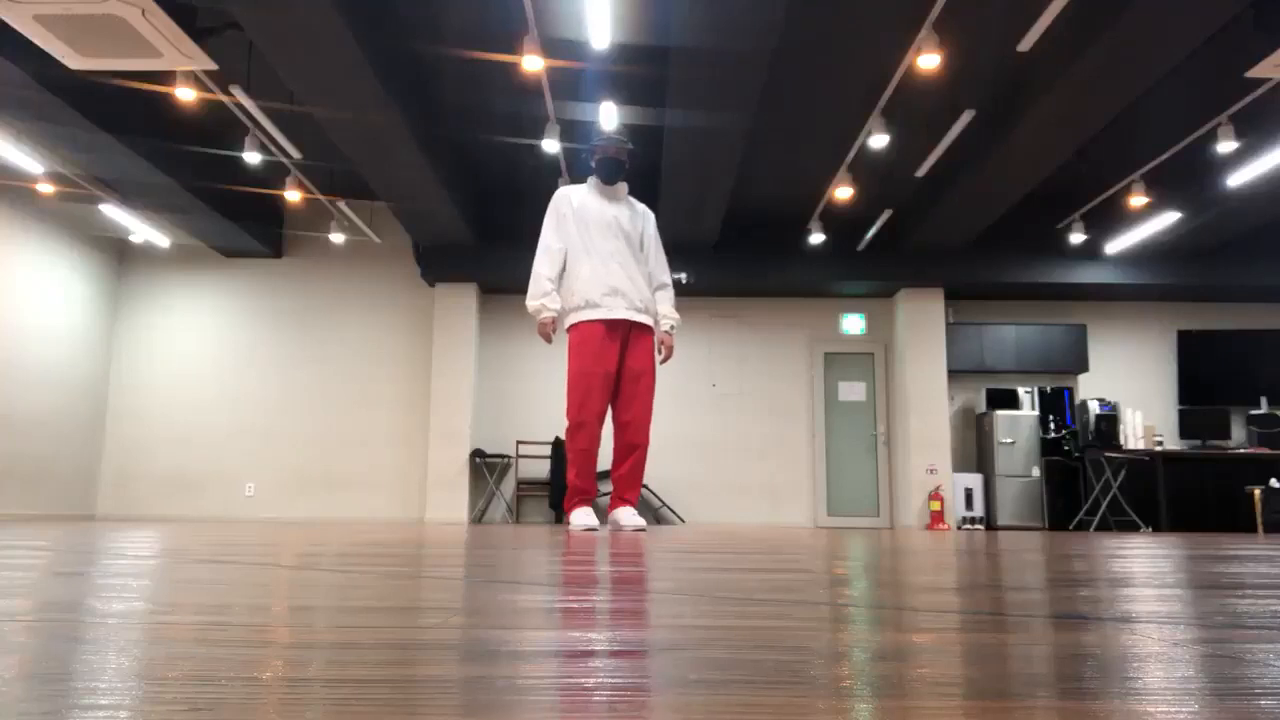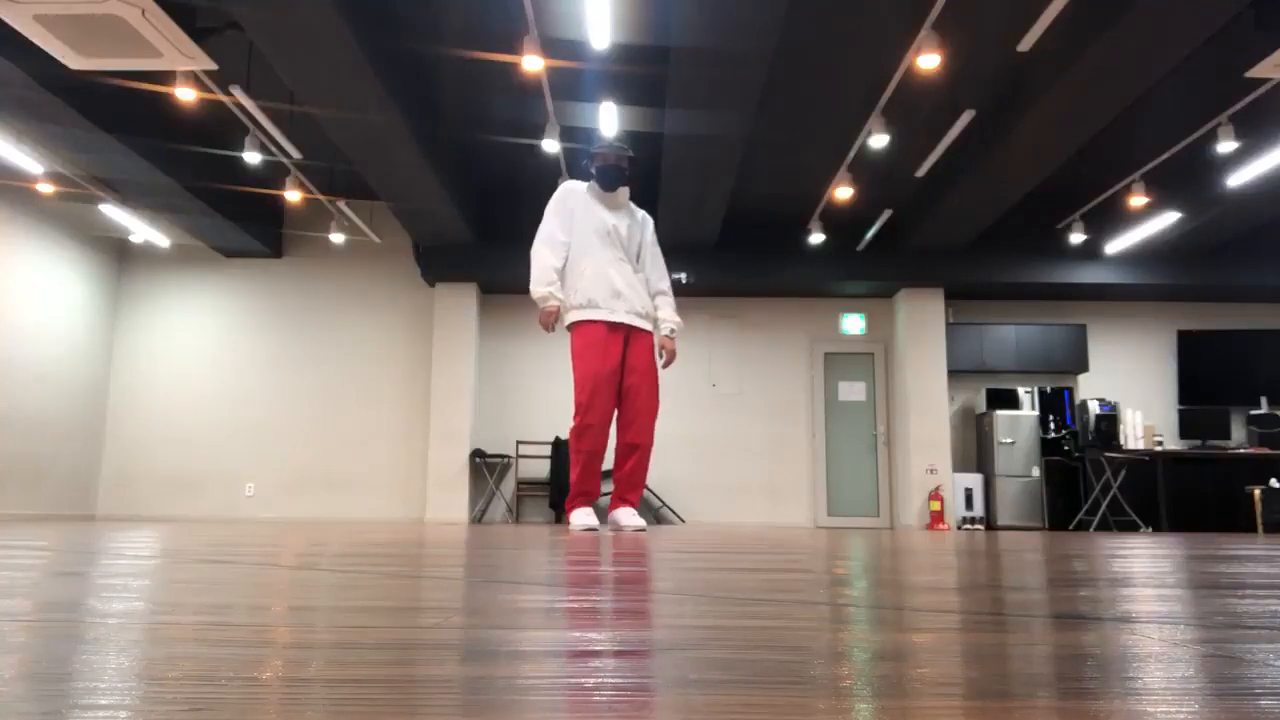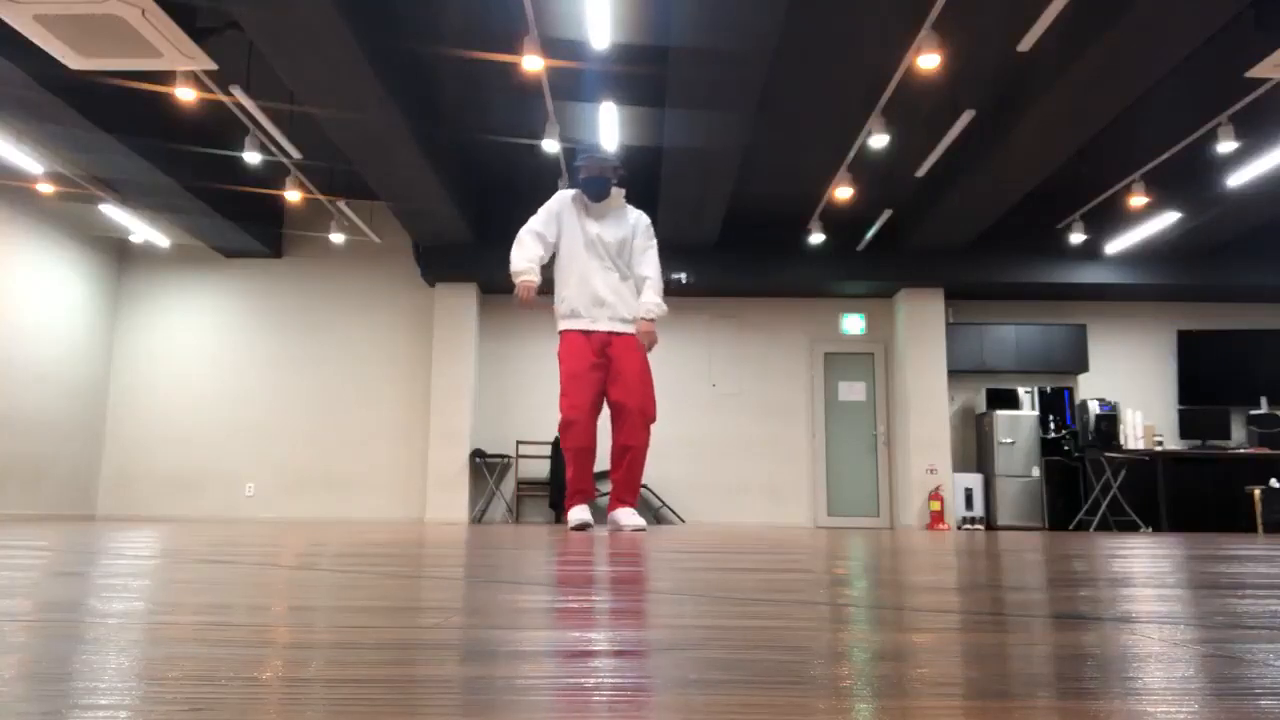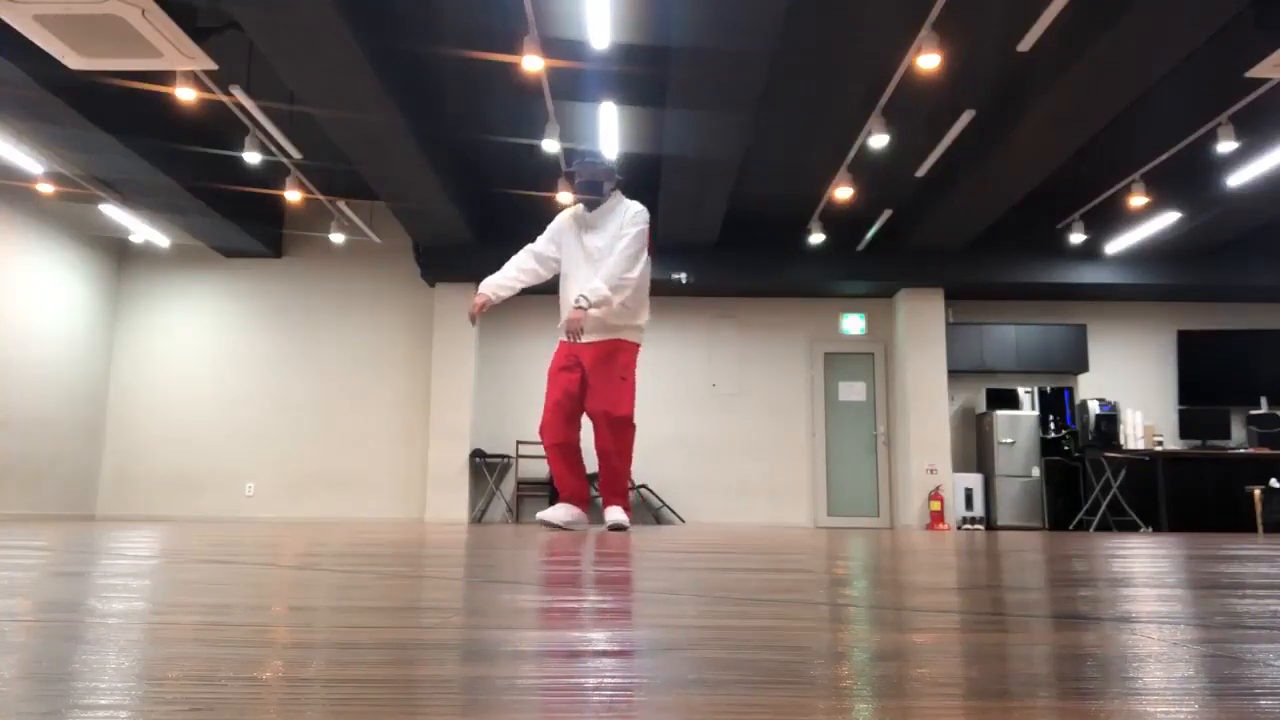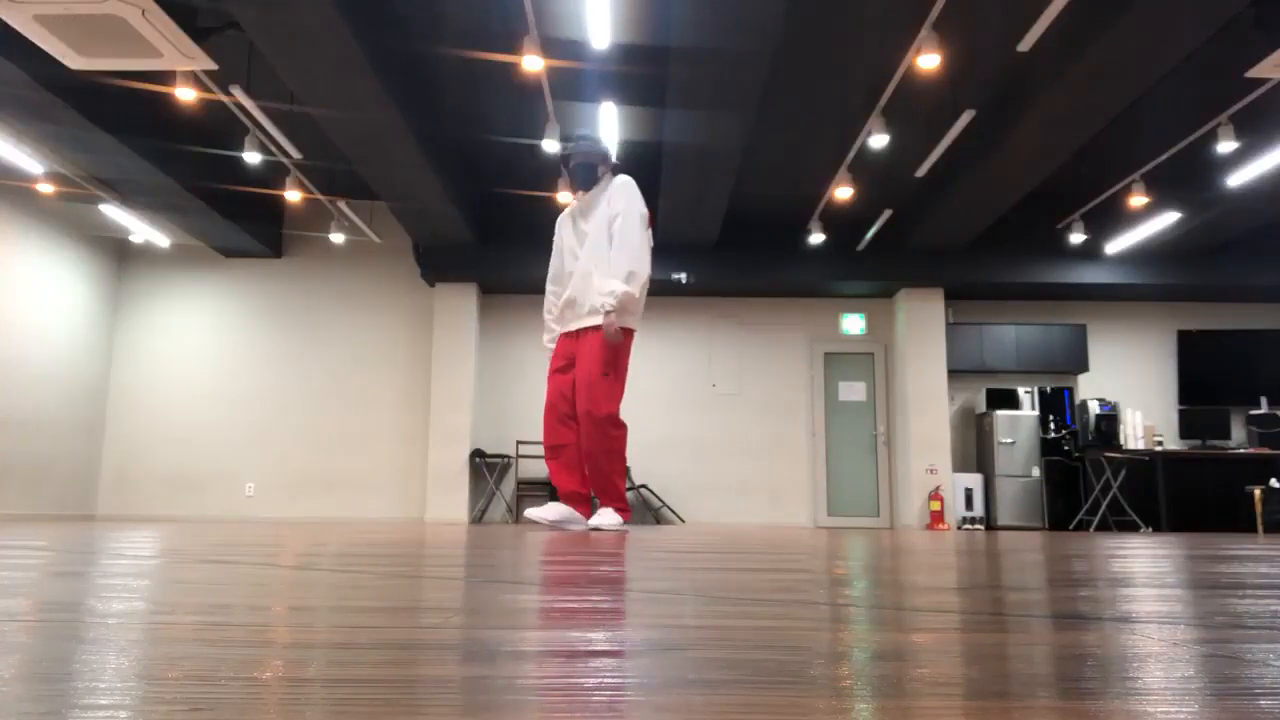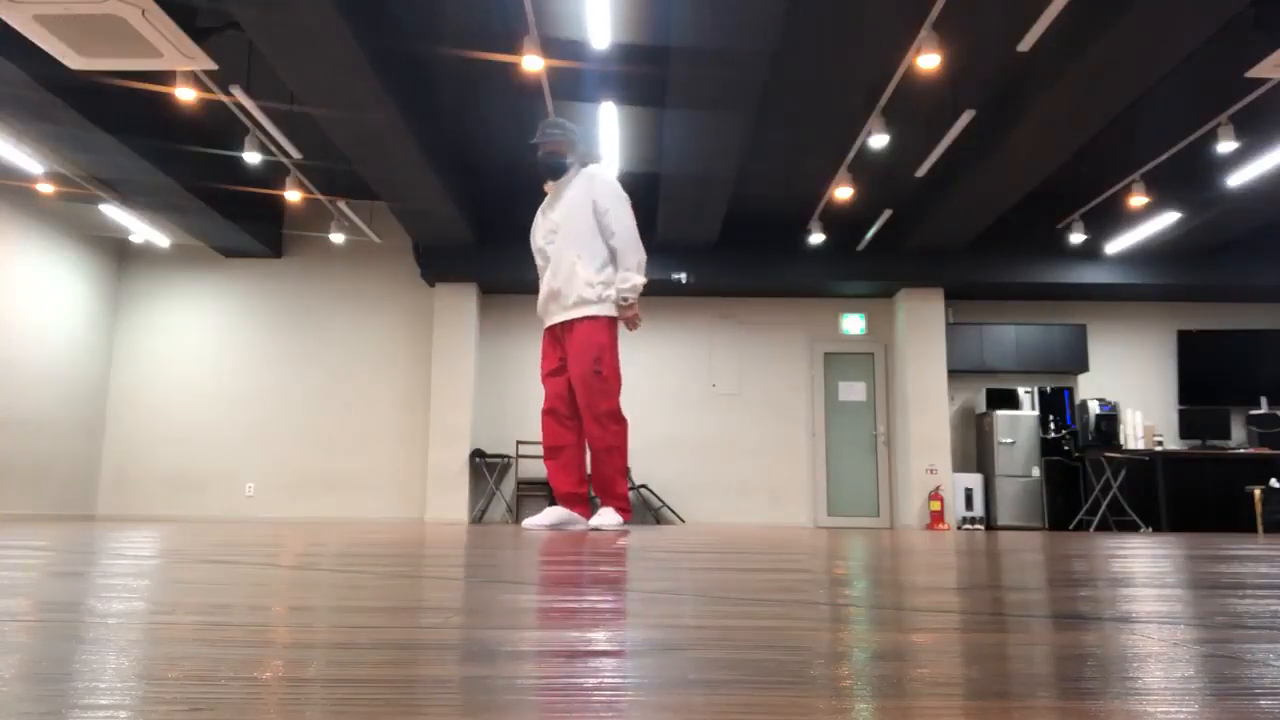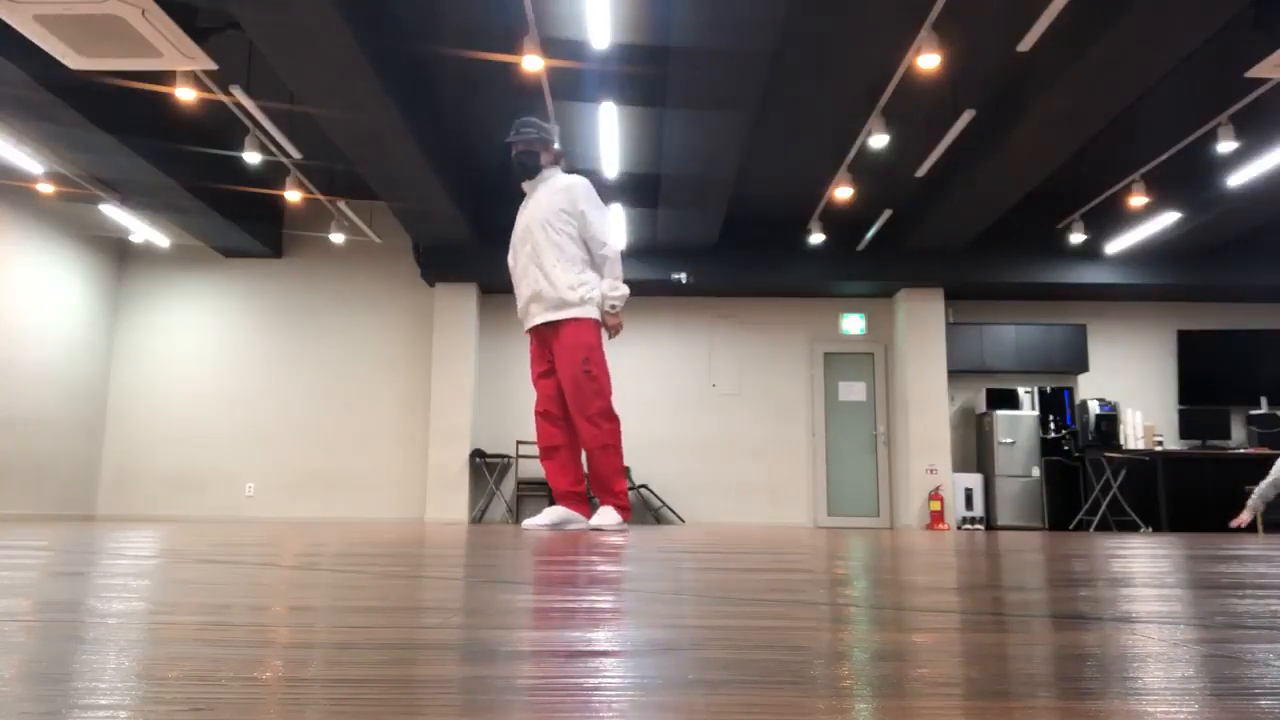
dt=0.7s
person 1, frame 1
left shoulder: (643, 213)
right shoulder: (568, 199)
left elbow: (658, 271)
right elbow: (550, 253)
left wrist: (666, 322)
right wrist: (545, 305)
left hip: (639, 320)
right hip: (589, 316)
left knee: (636, 416)
right knee: (585, 412)
left ankle: (624, 504)
right ankle: (580, 504)
person 1, frame 2
left shoulder: (641, 218)
right shoulder: (571, 195)
left elbow: (657, 275)
right elbow: (548, 246)
left wrist: (667, 326)
right wrist: (548, 293)
left hip: (638, 323)
right hip: (591, 317)
left knee: (640, 415)
right knee: (592, 410)
left ankle: (624, 503)
right ankle: (581, 503)
person 1, frame 3
left shoulder: (636, 219)
right shoulder: (564, 204)
left elbow: (649, 271)
right elbow: (531, 236)
left wrist: (648, 313)
right wrist: (526, 270)
left hip: (627, 330)
right hip: (577, 327)
left knee: (636, 415)
right knee: (577, 414)
left ankle: (622, 504)
right ankle: (579, 501)
person 1, frame 4
left shoulder: (633, 214)
right shoulder: (567, 221)
left elbow: (620, 268)
right elbow: (533, 259)
left wrist: (584, 302)
right wrist: (490, 289)
left hip: (616, 334)
right hip: (572, 338)
left knee: (612, 415)
right knee: (556, 420)
left ankle: (615, 502)
right ankle: (573, 502)
person 1, frame 5
left shoulder: (622, 189)
right shoulder: (567, 217)
left elbow: (630, 252)
left wrist: (612, 306)
right wrist: (551, 335)
left hip: (607, 322)
right hip: (569, 327)
left knee: (597, 412)
right knee: (559, 414)
left ankle: (612, 507)
right ankle: (573, 503)
person 1, frame 6
left shoulder: (595, 180)
right shoulder: (545, 208)
left elbow: (625, 237)
left wrist: (627, 295)
right wrist: (550, 308)
left hip: (591, 311)
right hip: (554, 318)
left knee: (599, 408)
right knee: (557, 413)
left ankle: (614, 506)
right ankle: (571, 504)
person 1, frame 7
left shoulder: (572, 187)
right shoulder: (526, 205)
left elbow: (604, 246)
left wrist: (612, 302)
right wrist: (528, 312)
left hip: (575, 313)
right hip: (540, 321)
left knee: (590, 408)
right knee: (551, 413)
left ankle: (613, 505)
right ankle: (570, 504)
